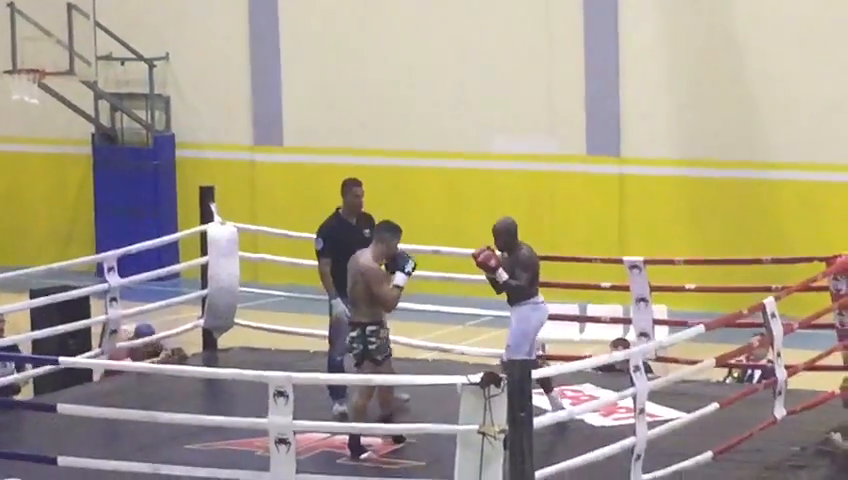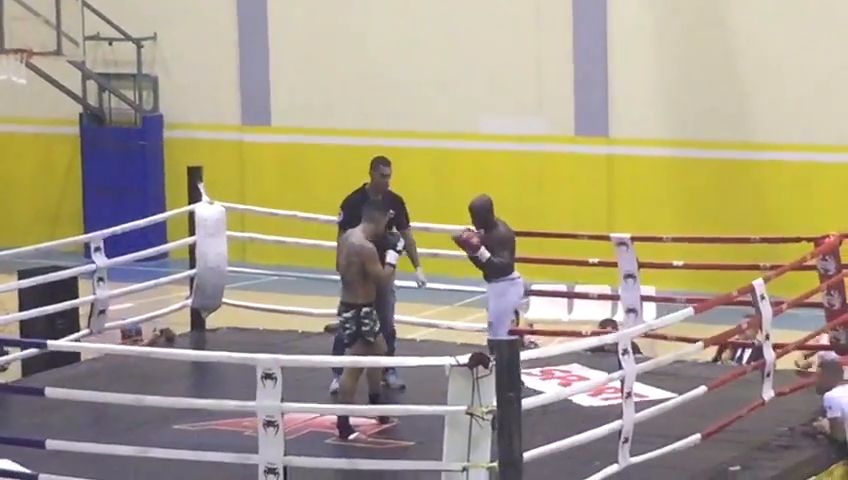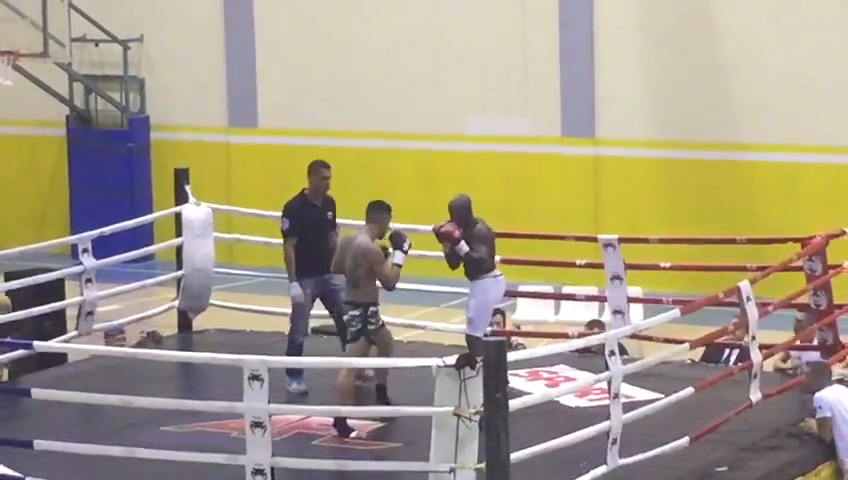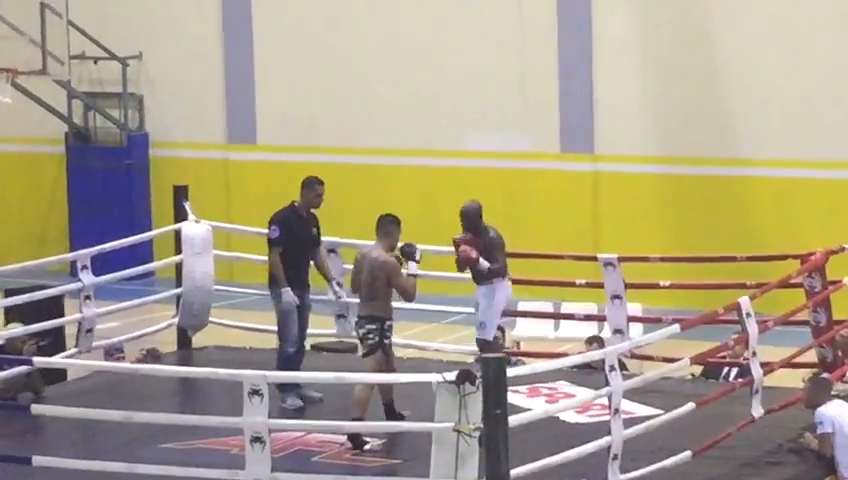
dt=0.7s
person 1, frame 1
left shoulder: (361, 256)
right shoulder: (370, 267)
right elbow: (389, 304)
left wrist: (391, 270)
right wrist: (402, 274)
left hip: (371, 327)
right hip: (365, 331)
right knee: (367, 388)
right ankle: (354, 444)
person 1, frame 2
left shoulder: (349, 237)
right shoulder: (364, 247)
right elbow: (383, 281)
left wrist: (383, 252)
right wrist: (393, 253)
left hip: (362, 308)
right hip: (357, 311)
left knee: (379, 352)
right knee: (354, 368)
left ankle: (376, 406)
right ankle: (343, 424)
person 1, frame 3
left shoulder: (350, 240)
right shoulder: (371, 249)
left elbow: (336, 267)
right elbow: (390, 283)
right wrist: (399, 253)
left hip: (359, 306)
right hip: (362, 310)
left knee: (386, 344)
right knee: (352, 366)
left ankle: (382, 400)
right ankle: (340, 421)
person 1, frame 4
left shoulder: (363, 255)
right shoulder: (388, 262)
left elbow: (355, 288)
right elbow: (409, 294)
right wrist: (412, 264)
left hip: (366, 319)
right hip: (377, 323)
left knee: (388, 366)
left ankle: (391, 415)
right ankle: (354, 433)
person 2, frame 1
left shoulder: (368, 221)
right shoulder: (329, 227)
right elbow: (323, 266)
right wrist: (334, 300)
right hip: (344, 296)
right knee: (338, 350)
right ankle: (339, 399)
person 2, frame 2
left shoulder: (395, 201)
right shoulder: (353, 201)
left elbow: (406, 235)
right elbow: (343, 239)
left wrist: (417, 268)
left knee: (387, 325)
left ankle: (388, 371)
right ankle: (338, 374)
person 2, frame 3
left shoulder: (329, 203)
right shoulder: (294, 208)
right elbow: (288, 247)
right wrist: (293, 282)
left hip: (329, 274)
right hip: (304, 278)
left knee: (346, 320)
right knee: (299, 329)
right ankle: (294, 377)
person 2, frame 4
left shoulder: (312, 220)
right shoulder: (283, 218)
left elbow: (317, 254)
right elbow: (273, 256)
left wrist: (332, 282)
right wrist: (284, 289)
left hip: (302, 288)
right hip: (284, 288)
left knee: (299, 341)
right knee: (289, 340)
left ankle: (295, 386)
right ankle: (285, 392)
person 3, frame 1
left shoulder: (524, 256)
right shoulder: (510, 255)
left elbow: (520, 288)
right elbow: (500, 288)
left wrist: (498, 272)
right wrist: (489, 270)
left hip: (528, 310)
right hip: (527, 309)
left knee: (512, 363)
right knee: (529, 360)
right ankle: (557, 406)
person 3, frame 2
left shoulder: (501, 234)
right shoulder: (486, 233)
left elbow: (503, 266)
right elbow: (483, 265)
left wrist: (479, 251)
right wrist: (471, 251)
left hip: (505, 287)
right hip: (499, 285)
right knee: (498, 335)
person 3, frame 3
left shoulder: (480, 231)
right shoulder: (462, 230)
left elbow: (481, 262)
right elbow: (453, 264)
left wrist: (458, 243)
right wrist: (447, 243)
left hip: (488, 284)
right hip: (479, 284)
left knee: (473, 336)
right knee: (474, 332)
person 3, frame 4
left shoulder: (492, 238)
right shoulder: (470, 236)
left elbow: (501, 271)
right elbow: (461, 267)
left wrist: (478, 261)
right wrist: (460, 252)
left hip: (495, 288)
right hip: (483, 287)
left knee: (484, 340)
right knee: (484, 337)
